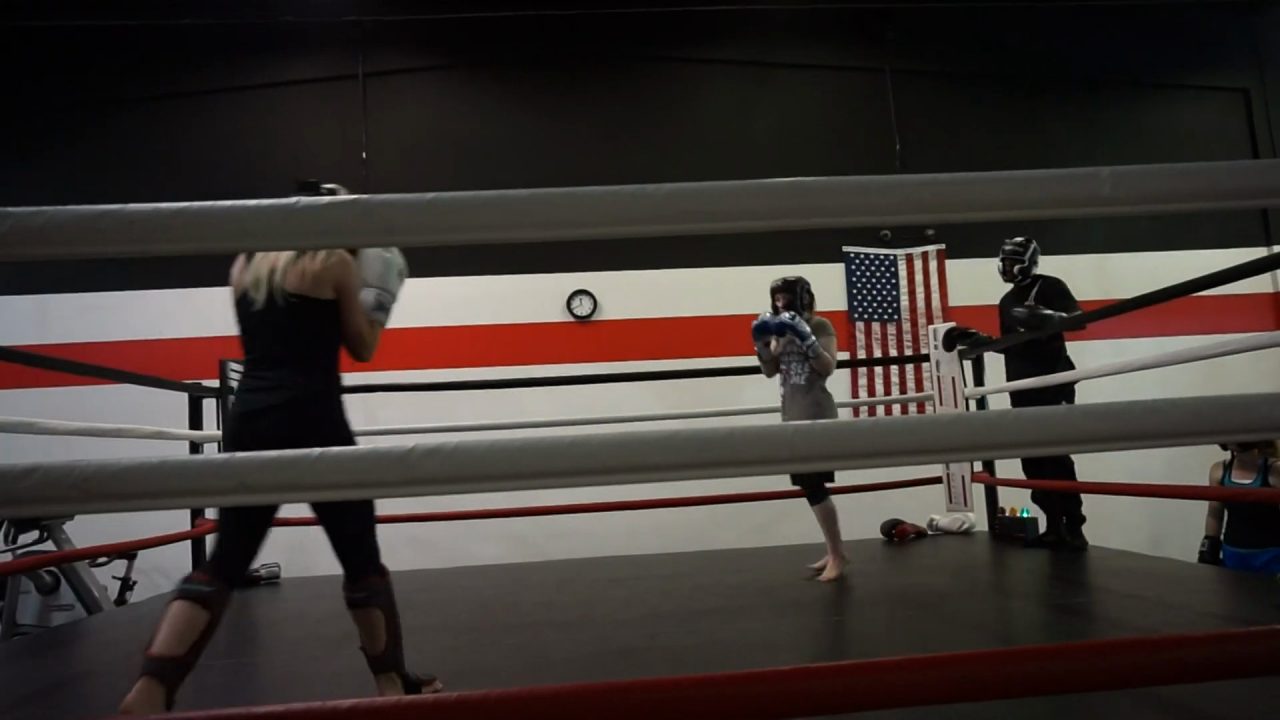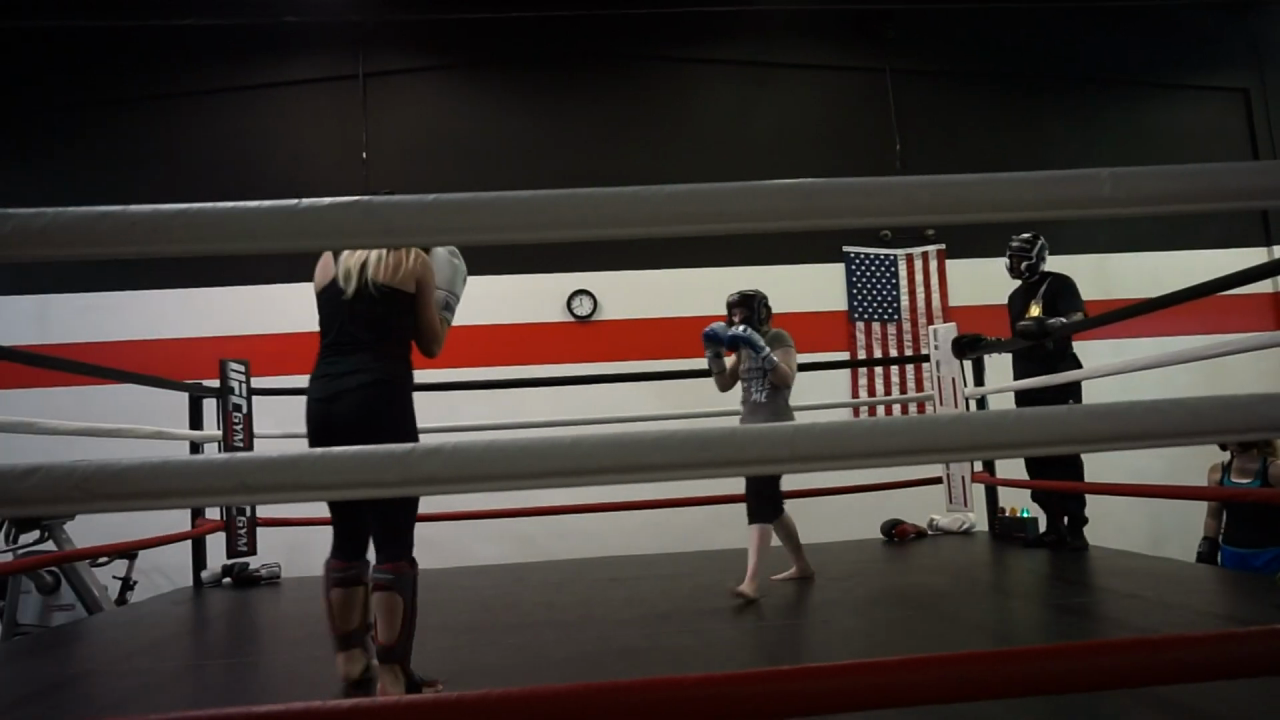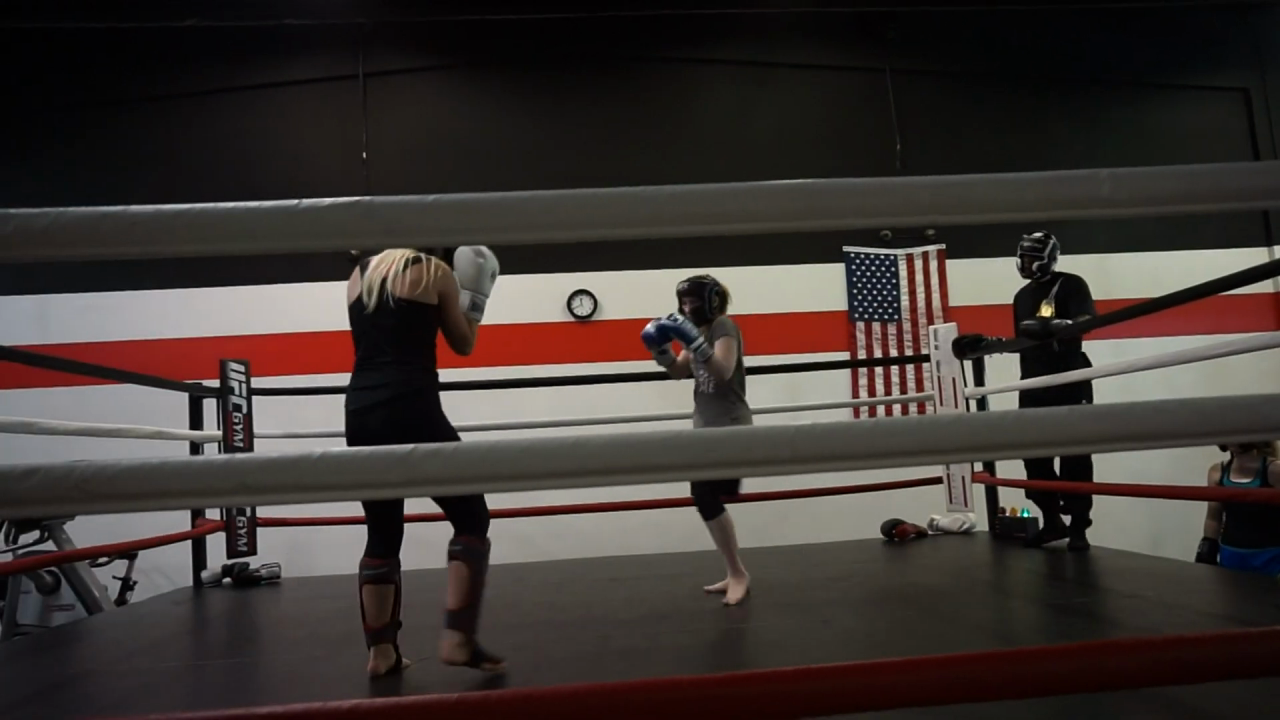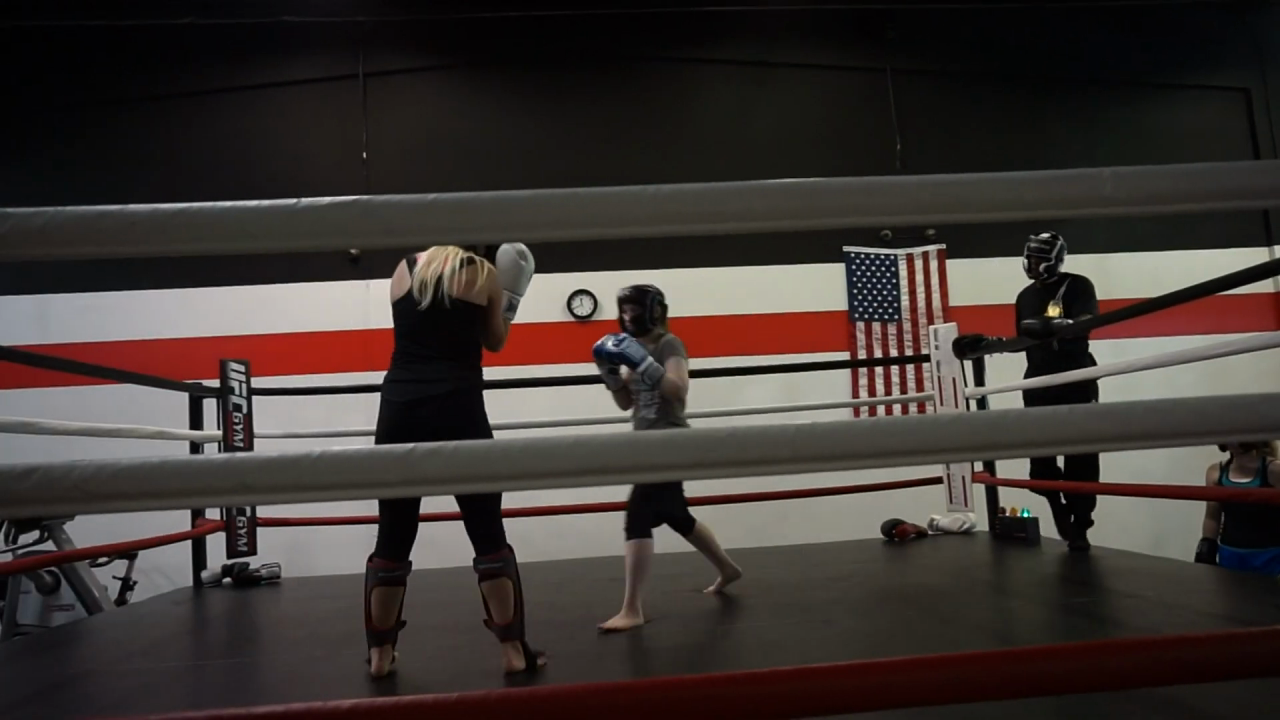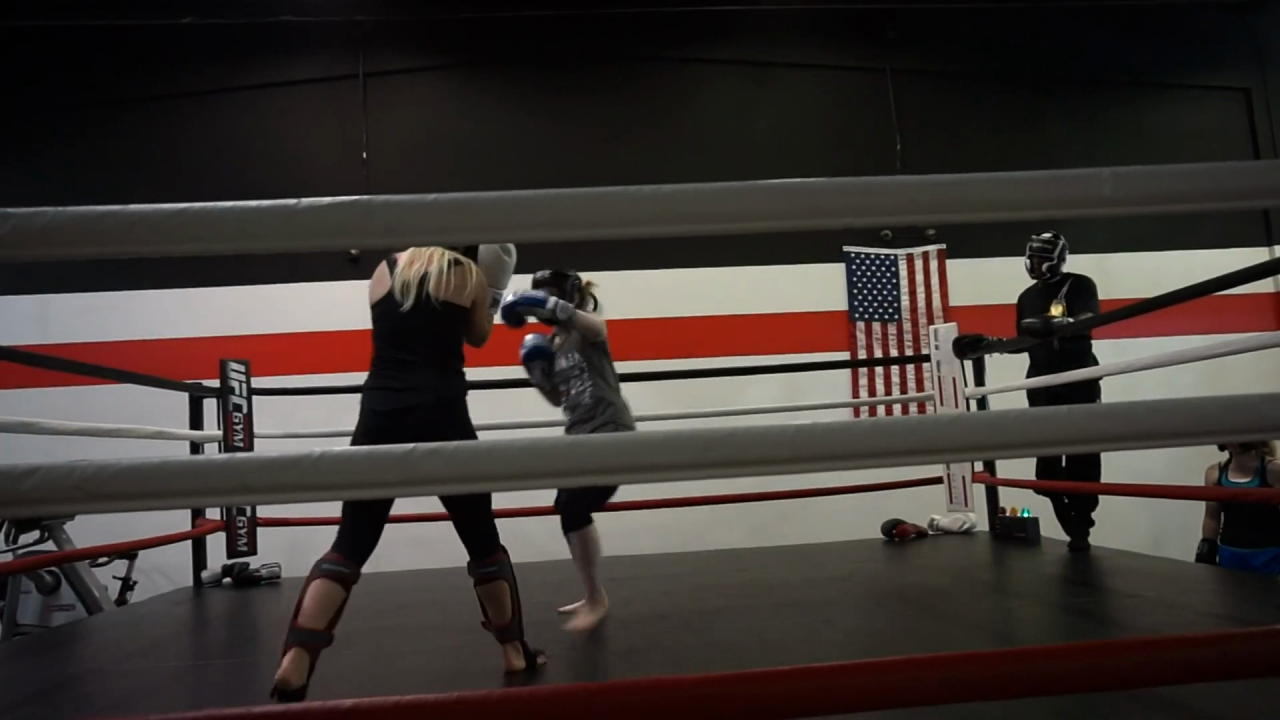
dt=0.3s
person 1, frame 1
left shoulder: (246, 262)
right shoulder: (335, 261)
right elbow: (362, 348)
right wrist: (377, 299)
left hip: (250, 418)
right hip: (311, 419)
left knee: (226, 562)
right knee: (361, 554)
person 1, frame 2
left shoulder: (329, 260)
right shoulder: (414, 260)
right elbow: (431, 344)
right wrist: (444, 301)
left hip: (325, 401)
right hip: (381, 401)
left knee: (348, 537)
right knee: (393, 543)
left ankle: (351, 659)
right ankle: (392, 675)
person 1, frame 3
left shoulder: (360, 273)
right shoulder: (437, 272)
right elbow: (463, 344)
right wrist: (472, 301)
left hip: (361, 413)
right hip: (410, 409)
left knee: (382, 536)
right knee: (471, 521)
left ankle: (380, 651)
right ankle: (457, 639)
person 1, frame 4
left shoulder: (404, 270)
right shoulder: (488, 274)
right elbow: (494, 339)
right wrist: (509, 299)
left hip: (400, 408)
right hip: (457, 410)
left knee: (393, 538)
right knee: (488, 535)
left ankle: (380, 653)
right ankle: (513, 650)
person 1, frame 5
left shoulder: (384, 271)
right shoulder: (470, 275)
right wrist: (492, 294)
left hip: (381, 415)
right hip: (440, 415)
left knee: (349, 544)
right knee: (482, 539)
left ankle: (295, 663)
right ankle: (514, 651)
person 2, frame 1
left shoulder: (819, 325)
right shoulder: (783, 329)
left elbow: (828, 367)
right elbow: (770, 371)
left wrist: (805, 337)
right wrist: (762, 342)
left hip: (815, 415)
right hip: (792, 415)
left knee: (813, 484)
right knee: (809, 484)
left ankle: (837, 557)
right ankle: (834, 553)
person 2, frame 2
left shoulder: (778, 338)
right shoulder: (743, 345)
left elbow: (787, 379)
right elbow: (724, 384)
left wrist: (760, 349)
right wrist: (714, 352)
left knee: (759, 503)
right knee: (768, 503)
left ankle: (751, 582)
right ankle: (802, 565)
person 2, frame 3
left shoulder: (725, 327)
right shoulder: (700, 330)
left elbow: (722, 371)
right elbow: (682, 370)
left wrist: (693, 338)
right wrist: (661, 348)
left hip: (728, 425)
right hip: (707, 426)
left knee: (709, 498)
right knee: (705, 499)
left ankle: (737, 576)
right ankle: (736, 574)
person 2, frame 4
left shoulder: (669, 345)
right shoulder: (636, 348)
left elbow: (678, 391)
right elbow: (625, 402)
left wrist: (641, 361)
right wrist: (610, 368)
left knee: (638, 514)
right knee: (676, 516)
left ankle: (632, 609)
right ankle: (728, 569)
person 2, frame 5
left shoulder: (589, 327)
right shoulder: (553, 344)
left elbow: (584, 317)
right elbow: (556, 398)
left wrist: (535, 303)
right wrist: (535, 365)
left hip: (610, 433)
right hip: (580, 436)
left knee: (572, 507)
right knee: (576, 513)
left ankle: (594, 599)
right ankle: (591, 596)
person 3, frame 1
left shoulder: (1049, 287)
right shoulder: (1008, 300)
left wrist: (1040, 314)
right wrist: (975, 338)
left hip: (1051, 382)
right hip: (1022, 387)
left knee: (1054, 455)
right knee: (1033, 457)
left ankle: (1073, 527)
right ankle: (1055, 525)
person 3, frame 2
left shoulder: (1059, 284)
right shoulder: (1016, 296)
left elbow: (1078, 319)
left wrist: (1046, 325)
left hip: (1059, 382)
right hip: (1028, 386)
left knee: (1064, 455)
right knee: (1037, 458)
left ankle: (1075, 527)
right ankle: (1055, 526)
person 3, frame 3
left shoulder: (1071, 285)
right shoulder: (1022, 296)
left elbow: (1086, 322)
left wrist: (1050, 325)
left hip: (1070, 382)
right hip: (1034, 385)
left knee: (1074, 457)
right knee: (1034, 456)
left ankle: (1078, 528)
right ankle: (1052, 521)
person 3, frame 4
left shoulder: (1077, 285)
right shoulder: (1025, 296)
left elbow: (1087, 322)
left wrist: (1051, 325)
left hip: (1076, 381)
right hip: (1039, 383)
left knee: (1080, 457)
right knee: (1040, 455)
left ankle: (1079, 527)
right ankle: (1061, 510)
person 3, frame 5
left shoulder: (1080, 285)
right shoulder: (1027, 297)
left elbow: (1087, 320)
left wrist: (1052, 324)
left hip: (1079, 381)
right hip: (1042, 384)
left knee: (1082, 457)
right knee: (1046, 458)
left ankle: (1080, 526)
right ankle: (1070, 519)
